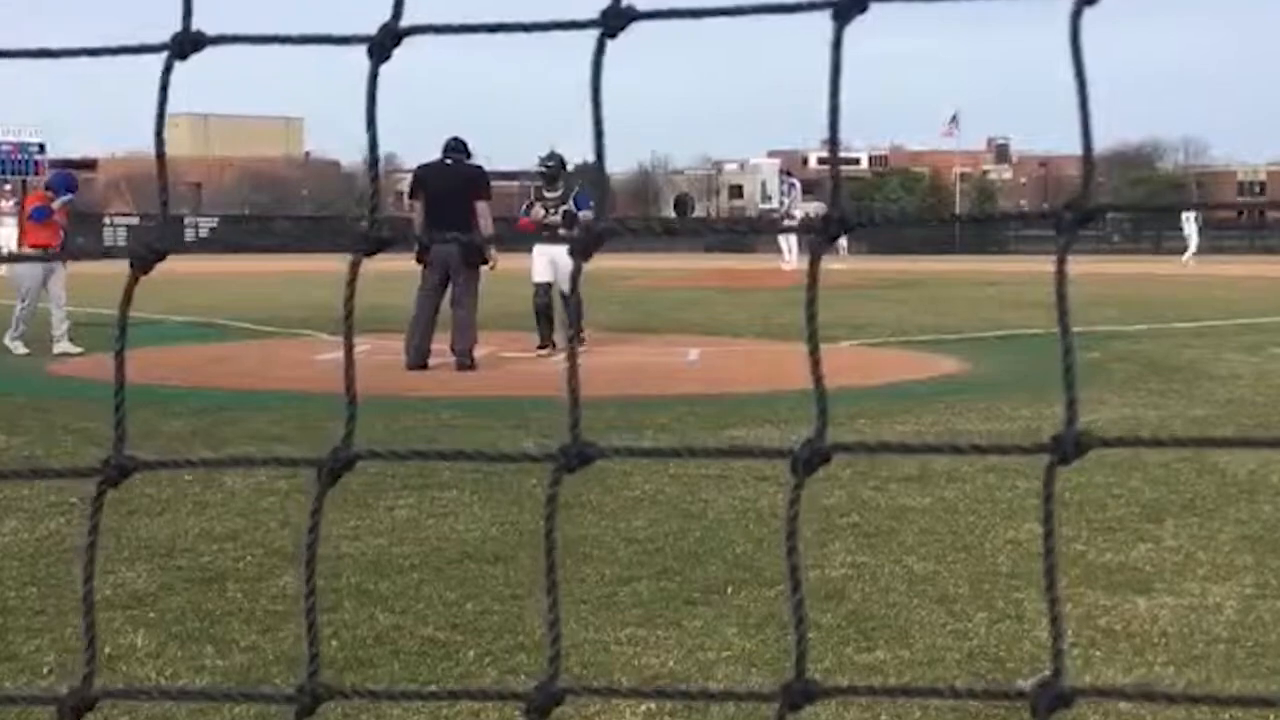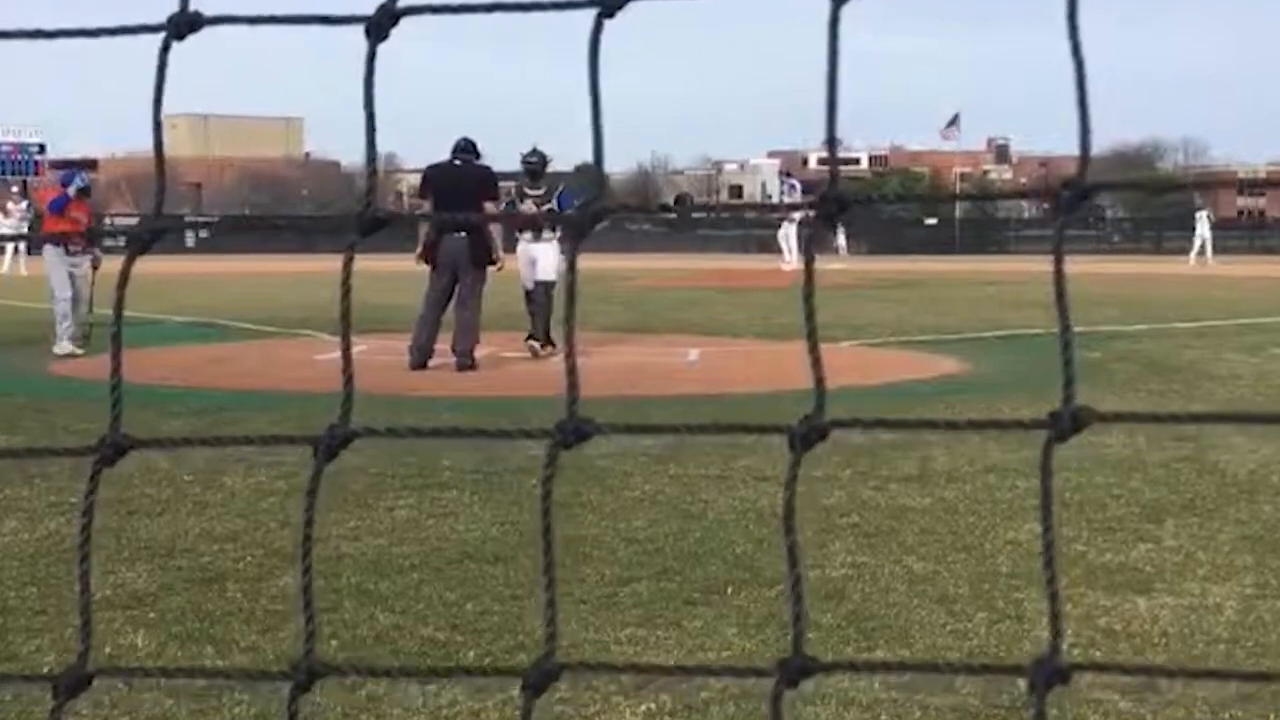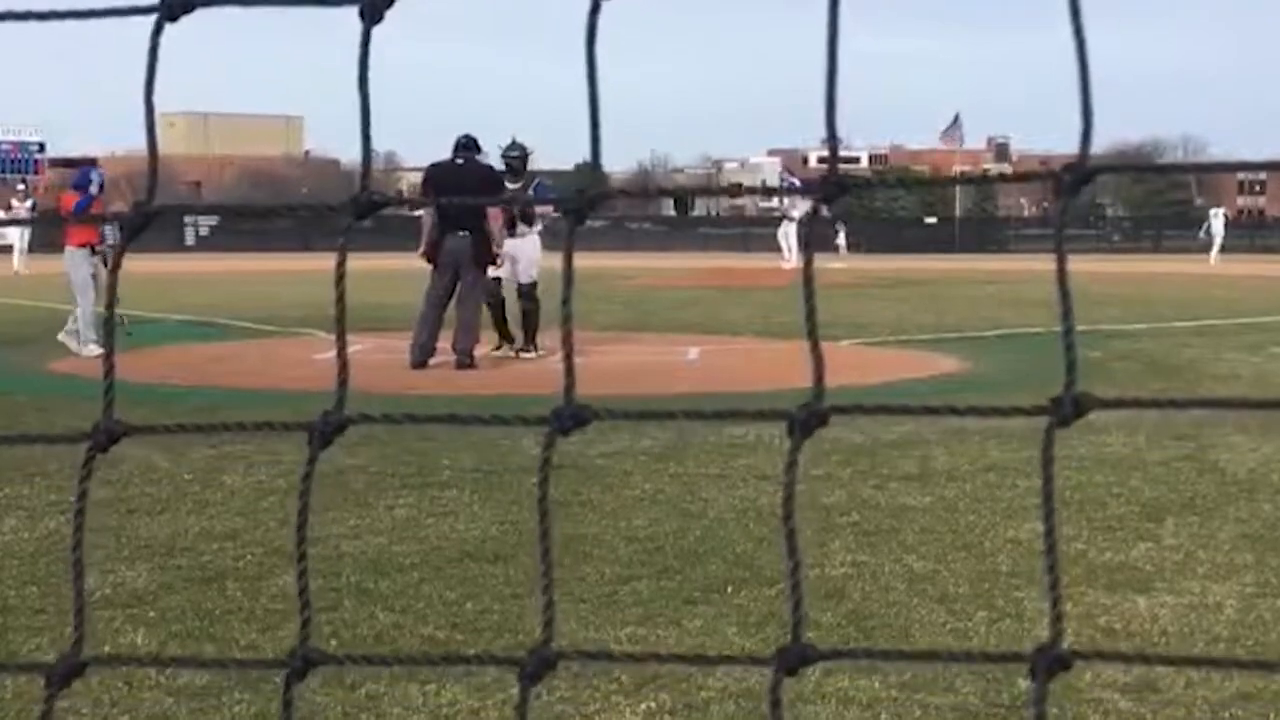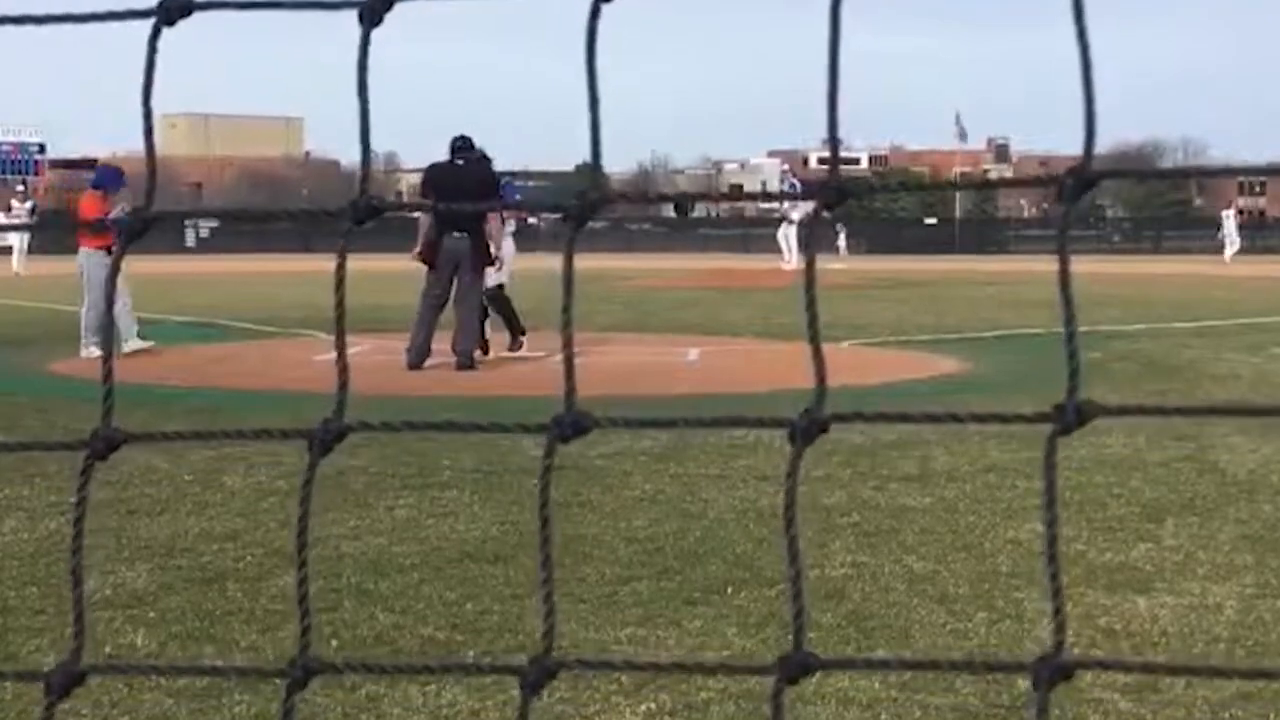
dt=0.4s
person 1, frame 1
left shoulder: (422, 172)
right shoulder: (475, 173)
left elbow: (417, 212)
right elbow: (482, 213)
left wrist: (421, 242)
right wrist: (490, 247)
left hip: (433, 245)
right hip: (464, 245)
left knee: (426, 302)
right knee: (464, 303)
left ankle: (416, 356)
right ankle: (463, 357)
person 1, frame 2
left shoulder: (432, 172)
right shoulder: (484, 173)
left elbow: (426, 211)
right elbow: (491, 213)
left wrist: (422, 244)
right wrist: (498, 248)
left hip: (442, 243)
right hip: (472, 245)
left knee: (434, 300)
right knee: (468, 303)
left ankle: (419, 355)
right ankle: (464, 357)
person 1, frame 3
left shoulder: (434, 171)
right shoulder: (487, 173)
left elbow: (428, 211)
right elbow: (493, 213)
left wrist: (424, 243)
right wrist: (498, 246)
left hip: (445, 242)
right hip: (474, 243)
left knee: (434, 299)
right knee: (469, 301)
left ankle: (419, 354)
right ankle: (464, 355)
person 1, frame 4
left shoulder: (434, 172)
right shoulder: (485, 173)
left elbow: (427, 212)
left wrist: (421, 244)
left hip: (442, 243)
right hip: (472, 244)
left knee: (431, 300)
right knee: (468, 303)
left ankle: (416, 355)
right ankle: (464, 356)
person 2, frame 1
left shoulder: (574, 193)
right shoulder: (535, 194)
left elbow: (589, 217)
right elbow: (522, 222)
left wrist: (559, 219)
right wrist: (536, 220)
left hip: (566, 247)
right hip: (541, 247)
left knee: (569, 294)
right knee: (541, 292)
left ankle: (576, 334)
right ankle: (546, 341)
person 2, frame 2
left shoulder: (557, 191)
right shoulder: (516, 193)
right wrist: (522, 216)
left hip: (548, 246)
right hip: (525, 247)
left knee: (543, 290)
right knee: (532, 295)
left ankle: (537, 338)
right ankle: (545, 340)
person 2, frame 3
left shoulder: (536, 184)
left elbow: (548, 209)
left wrist: (519, 206)
left hip: (527, 241)
right hip: (503, 242)
left knee: (527, 292)
right knee: (492, 288)
left ankle: (529, 343)
right ankle: (505, 338)
person 2, frame 4
left shoulder: (503, 186)
left elbow: (519, 211)
left wrist: (494, 211)
left hip: (502, 244)
left knee: (493, 293)
left ankle: (517, 332)
right ankle: (482, 346)
person 3, frame 1
left shoulder: (61, 206)
right shoulder: (34, 198)
right elbow: (39, 215)
right wrist: (61, 201)
left hip: (55, 258)
right hip: (33, 256)
left knee: (59, 300)
right knee: (28, 302)
left ankle: (61, 341)
right ankle: (13, 338)
person 3, frame 2
left shoulder: (83, 203)
right shoulder: (51, 194)
left elbow: (88, 230)
right elbow: (56, 206)
left wrist: (95, 252)
right wrist: (74, 187)
left hip: (78, 255)
right hip: (55, 253)
left knee: (79, 300)
right knee: (63, 296)
left ankle: (68, 342)
right ankle: (63, 340)
person 3, frame 3
left shoulder: (95, 199)
right shoulder: (69, 197)
right elbow: (81, 208)
right wrist: (95, 184)
left hip: (93, 254)
right hip: (77, 254)
left knee: (87, 299)
right knee: (86, 300)
left ankle: (69, 333)
right ankle: (88, 343)
person 3, frame 4
left shoulder: (107, 200)
right shoulder: (88, 200)
right elbow: (95, 226)
right wrist: (116, 214)
left hip: (108, 255)
right hip: (93, 256)
left knee: (121, 297)
right knee: (94, 303)
left ankle: (130, 340)
right ankle: (89, 345)
